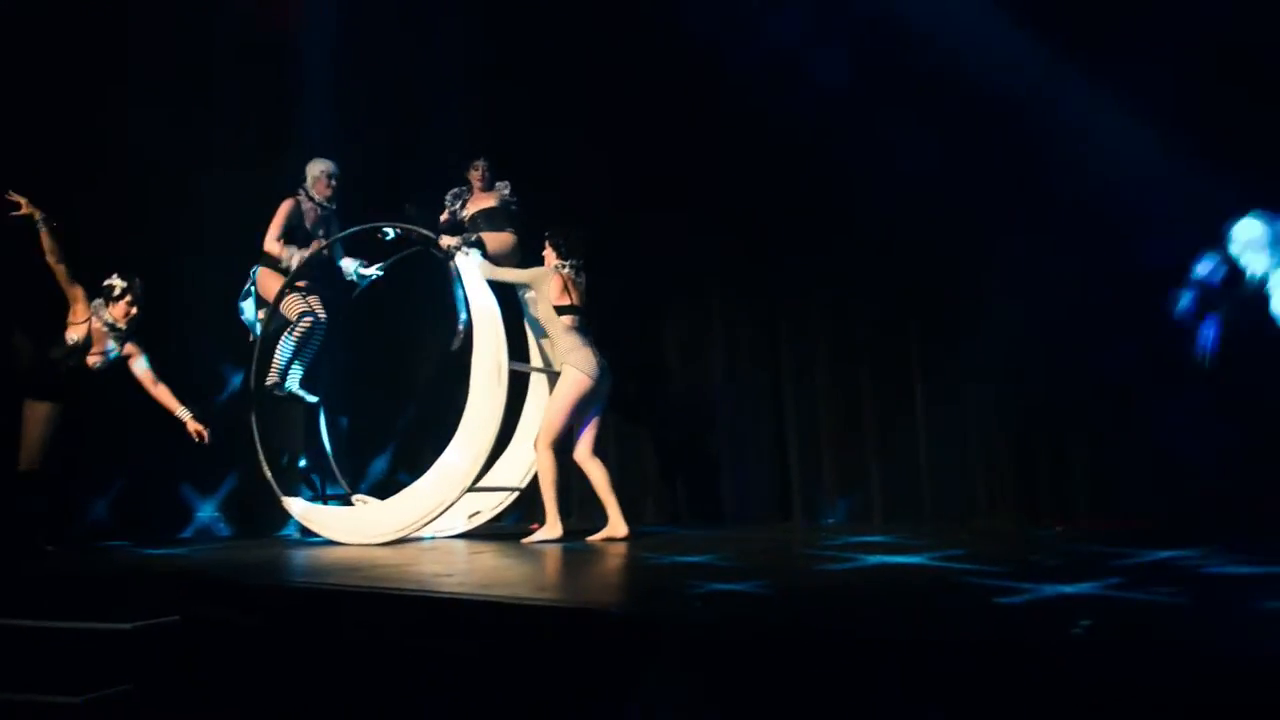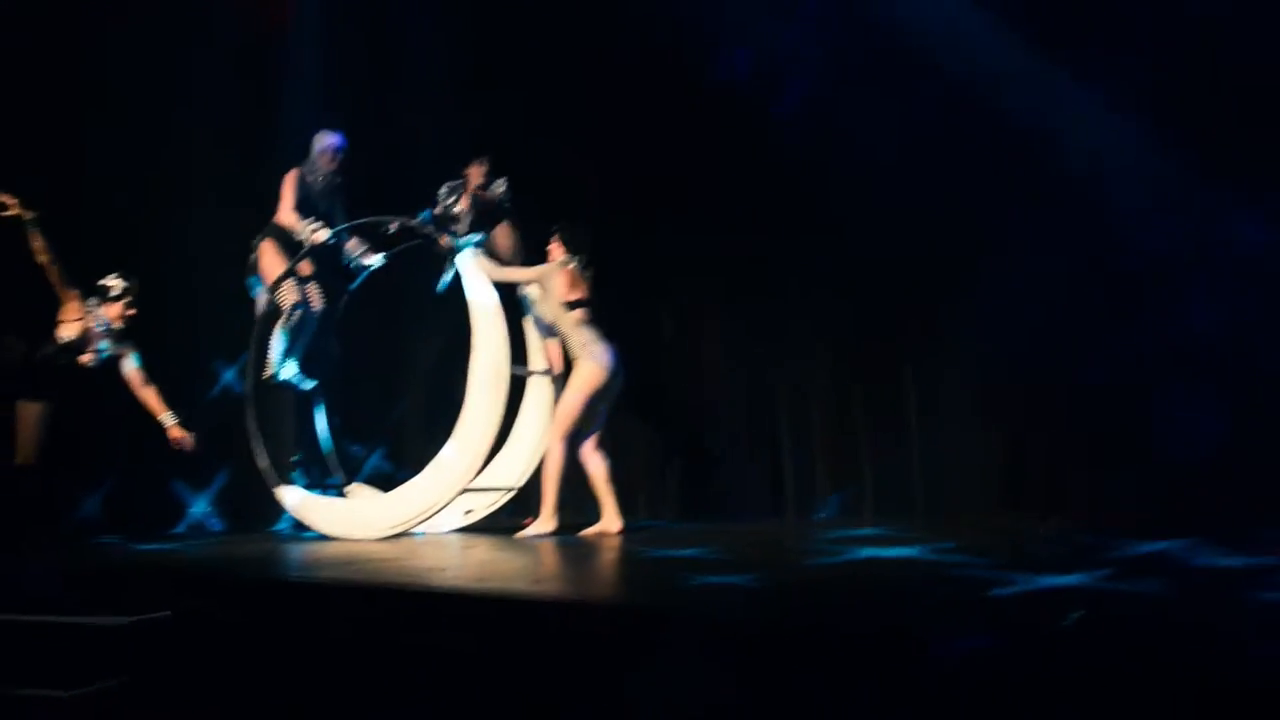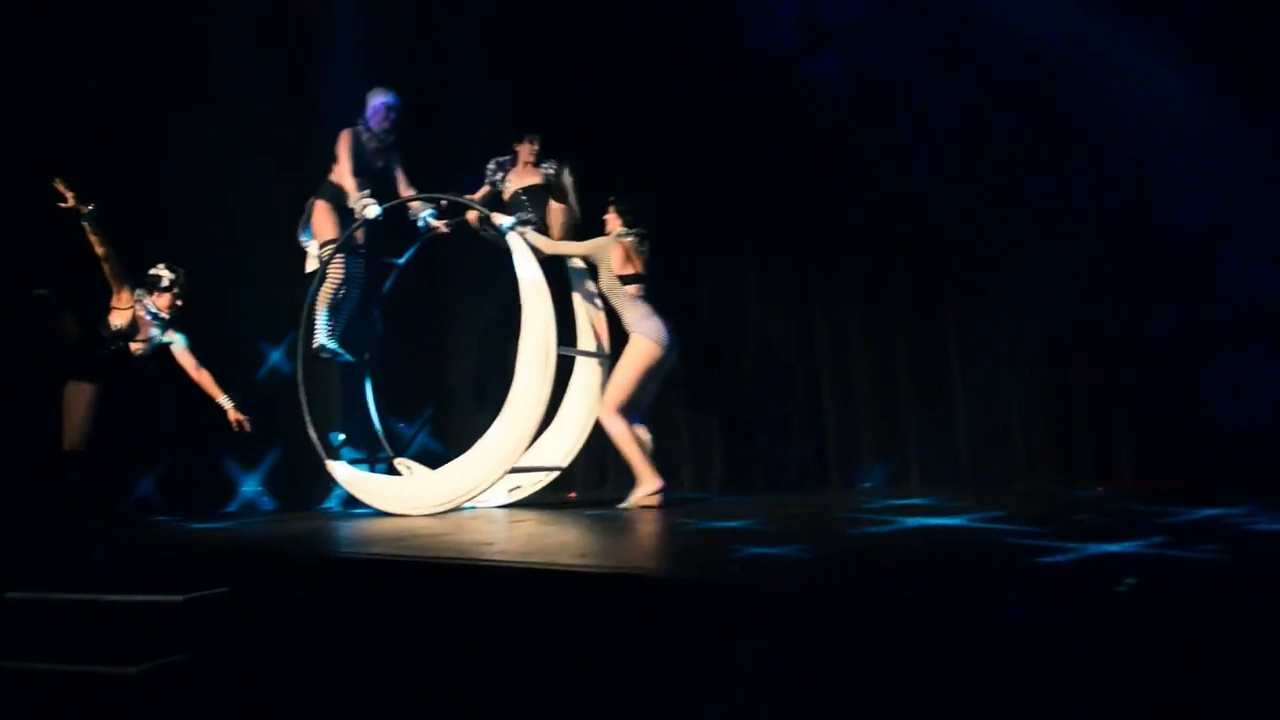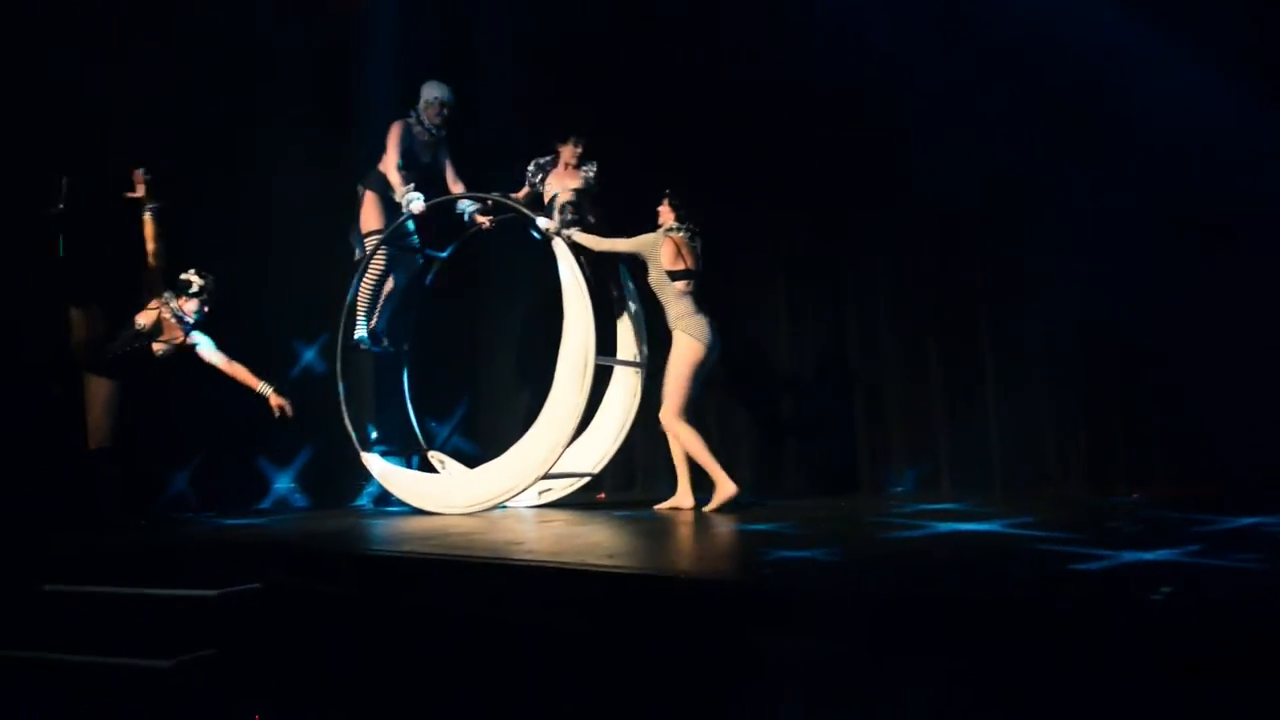
dt=0.3s
person 1, frame 1
left shoulder: (127, 347)
right shoulder: (82, 307)
left elbow: (155, 384)
right elbow: (57, 263)
left wrist: (187, 417)
right wrist: (39, 218)
left hip: (49, 392)
right hip: (32, 367)
left knee: (29, 468)
person 1, frame 2
left shoulder: (120, 348)
right shoulder: (75, 309)
left elbow: (143, 387)
right elbow: (49, 264)
left wrist: (171, 423)
right wrist: (30, 220)
left hip: (39, 393)
right hip: (23, 370)
left knee: (25, 461)
person 1, frame 3
left shoulder: (169, 335)
right shoulder: (126, 299)
left elbow: (197, 371)
right elbow: (105, 256)
left wrist: (228, 405)
right wrist: (85, 215)
left hip: (89, 376)
right hip: (76, 355)
left knee: (75, 446)
person 1, frame 4
left shoulder: (193, 337)
right shoulder: (156, 301)
left elbow: (230, 365)
left wrist: (269, 392)
right wrist: (149, 207)
left hip: (107, 371)
right hip: (98, 350)
left knee: (101, 445)
person 2, frame 1
left shoulder: (546, 276)
right shoulder: (575, 280)
left elbow: (491, 272)
left wrist: (461, 249)
left hip: (579, 366)
right hip: (592, 367)
left knee: (544, 443)
right knee: (583, 453)
left ankle: (552, 524)
right ankle: (616, 523)
person 2, frame 2
left shoulder: (552, 272)
right shoulder: (578, 274)
left elbow: (497, 274)
left hip: (593, 360)
right hip: (603, 361)
left knee: (557, 437)
right knee: (588, 444)
left ankle: (547, 517)
right ankle: (611, 517)
person 2, frame 3
left shoulder: (608, 245)
right shoulder: (634, 247)
left elbow: (550, 248)
left wrist: (515, 225)
left hip: (646, 335)
right hip: (655, 335)
left knee: (609, 411)
right knee: (631, 416)
left ankle: (648, 477)
right ankle: (648, 488)
person 2, frame 4
left shoulder: (657, 241)
right shoulder: (686, 242)
left elbow: (602, 245)
left wrist: (561, 231)
left hip: (688, 332)
right hip: (694, 330)
left knee: (673, 418)
right knee: (669, 415)
left ankle: (723, 483)
right ankle: (683, 492)
person 3, frame 1
left shoulder: (328, 215)
right shoulder: (292, 205)
left elbow: (338, 256)
right elbow: (270, 243)
left wrist: (362, 270)
right wrist: (300, 255)
left hip: (298, 276)
right hip: (271, 271)
left knee: (320, 320)
right knee: (305, 317)
left ankle: (292, 382)
right ankle: (273, 378)
person 3, frame 2
left shoulder: (333, 188)
right shoulder: (296, 176)
left elbow: (340, 230)
right elbow: (287, 215)
left wrist: (363, 256)
right wrist: (312, 231)
left hip: (299, 251)
right hip: (275, 243)
left knee: (316, 307)
right knee: (295, 305)
left ankle: (288, 368)
right ankle: (272, 369)
person 3, frame 3
left shoulder: (388, 148)
right shoulder: (350, 136)
left elbow: (405, 189)
right elbow: (346, 176)
left wrist: (427, 215)
right wrist: (363, 204)
left hip: (353, 213)
right hip: (329, 203)
left knee: (356, 280)
right knee: (338, 273)
left ankle: (333, 339)
right ankle: (321, 339)
person 3, frame 4
left shoulder: (438, 141)
right shoulder: (402, 128)
left elbow: (453, 182)
right elbow: (392, 168)
left wrist: (473, 211)
right wrist: (407, 197)
left hip: (401, 203)
right hip: (377, 193)
left knee: (408, 266)
right knee: (379, 263)
left ankle: (376, 327)
right ankle: (359, 330)
